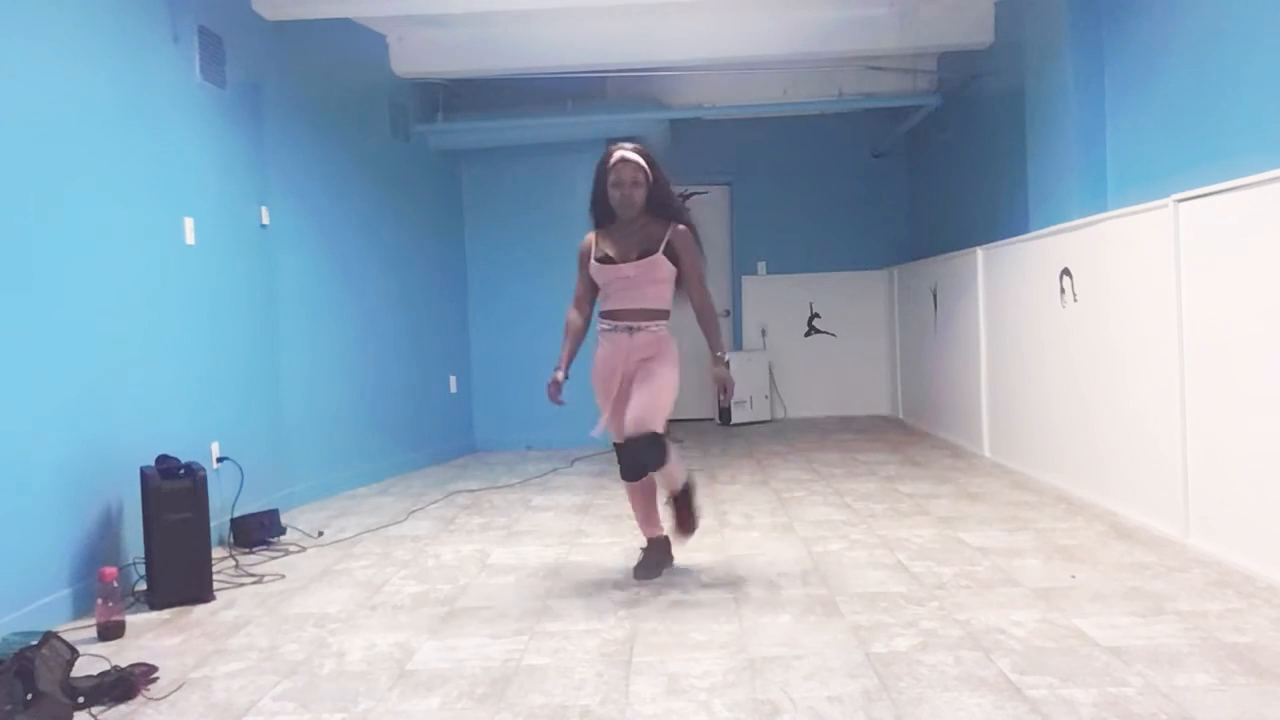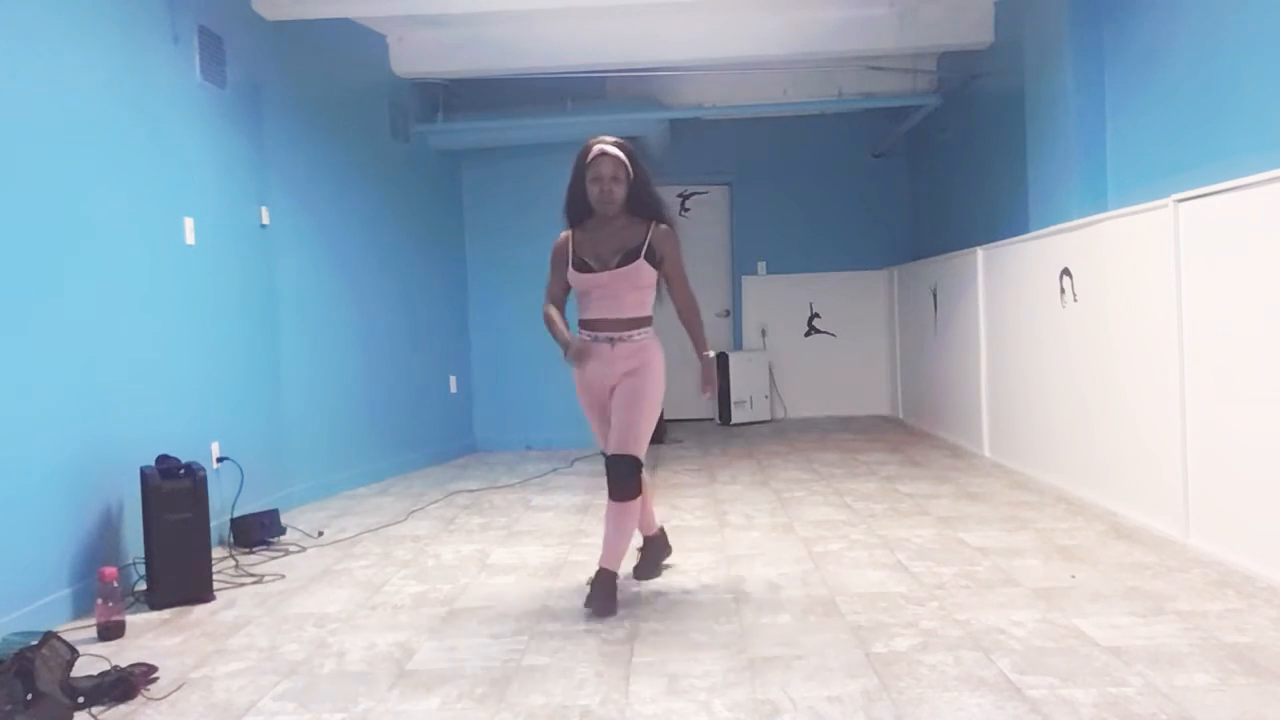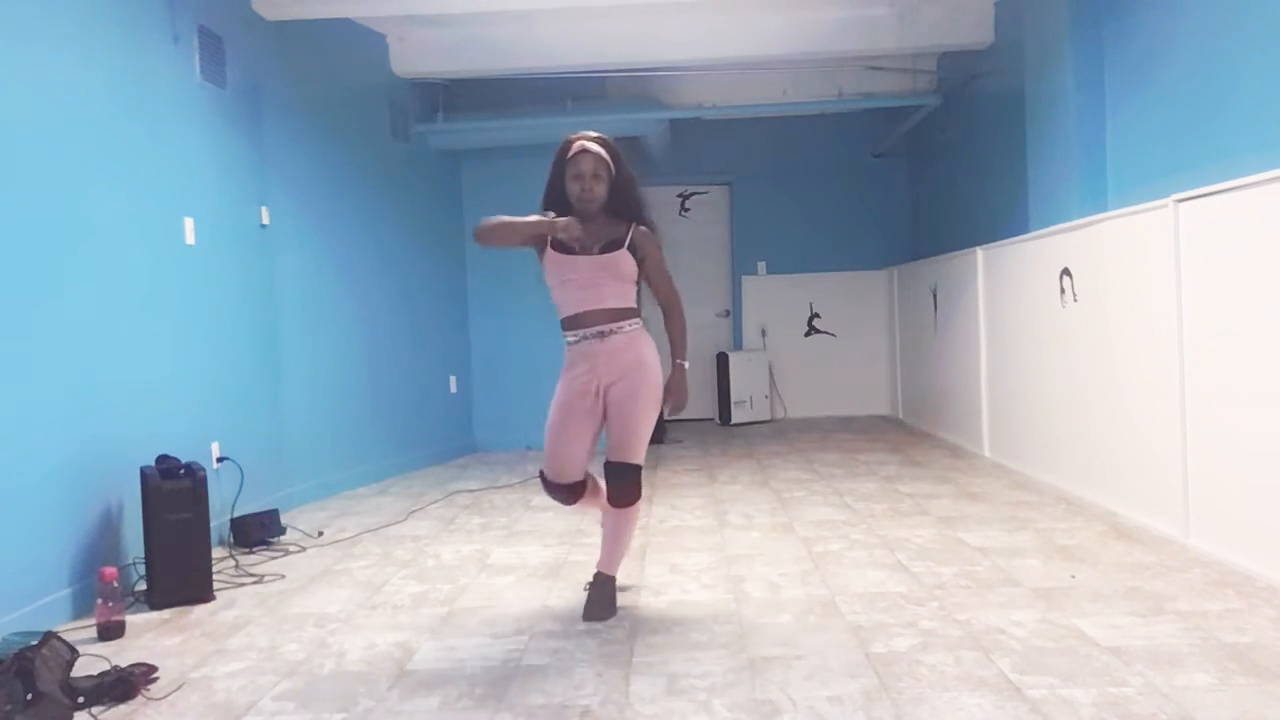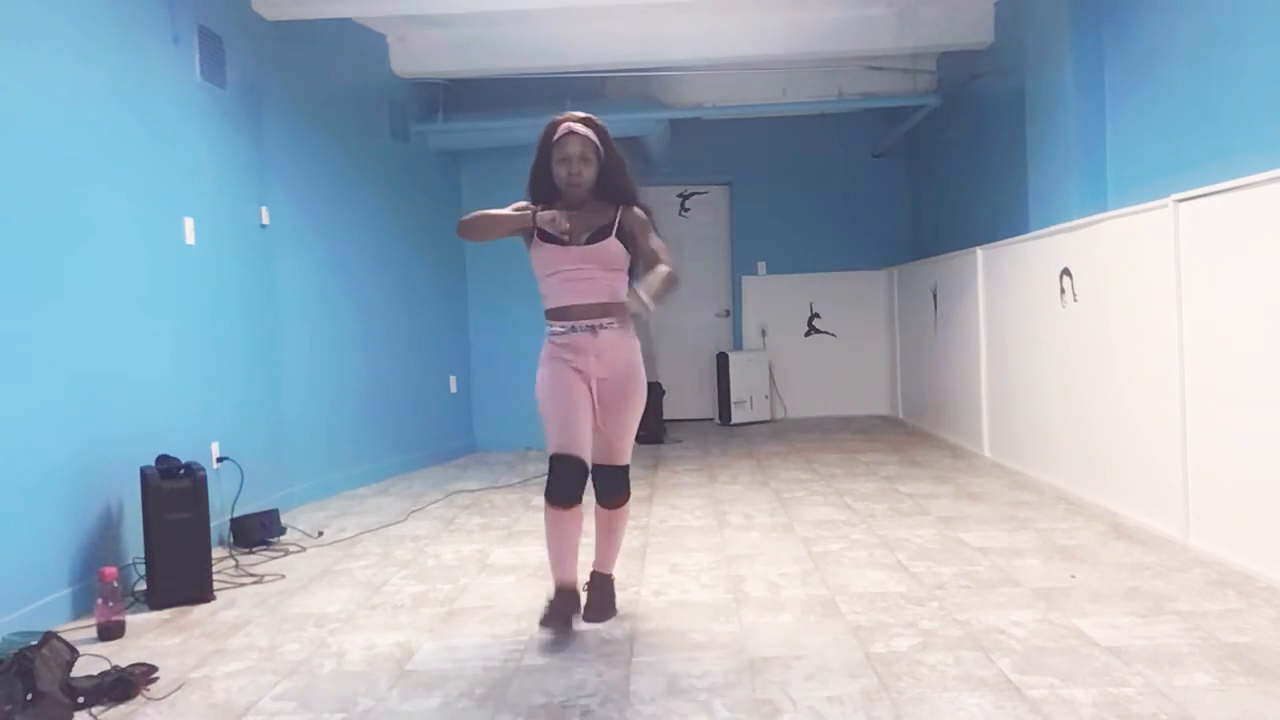
dt=0.3s
person 1, frame 1
left shoulder: (676, 235)
right shoulder: (592, 243)
left elbow: (700, 300)
right elbow: (579, 308)
left wrist: (718, 358)
right wrist: (563, 366)
left hip: (656, 349)
right hip: (608, 353)
left knee: (643, 438)
right knee: (627, 451)
left ankle: (679, 486)
right ankle: (655, 542)
person 1, frame 2
left shoulder: (657, 235)
right shoulder: (568, 242)
left elbow: (683, 299)
right elbow: (551, 304)
left wrist: (706, 356)
right wrist: (566, 341)
left hip: (640, 358)
right hip: (592, 362)
left knee: (625, 464)
right knee: (618, 464)
left ankle: (607, 574)
right ankle: (654, 540)
person 1, frame 3
left shoulder: (636, 235)
right shoulder: (545, 232)
left elbow: (670, 302)
right elbow: (484, 232)
left wrist: (678, 368)
right wrist: (546, 226)
left hip: (631, 356)
right hip: (579, 361)
left knee: (624, 469)
right knee: (557, 476)
left ankle: (605, 578)
right ankle: (608, 506)
person 1, frame 4
left shoulder: (626, 215)
right shoulder: (535, 216)
left elbow: (665, 267)
right elbow: (469, 228)
left wrist: (644, 295)
right wrist: (536, 219)
left hip: (618, 351)
right hip: (562, 355)
left knee: (613, 472)
right knee: (567, 467)
left ankle: (602, 576)
right ankle: (563, 590)
